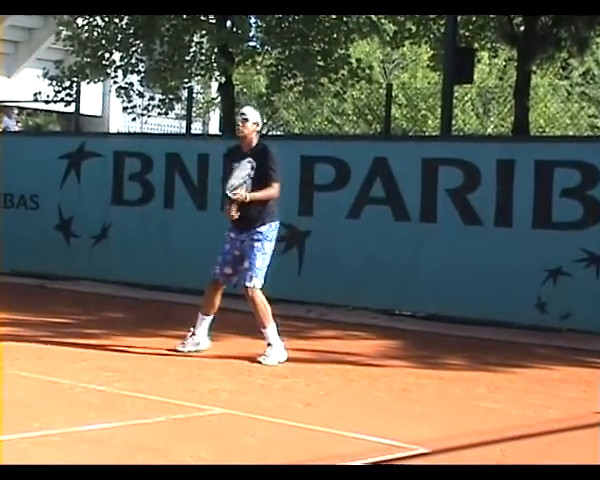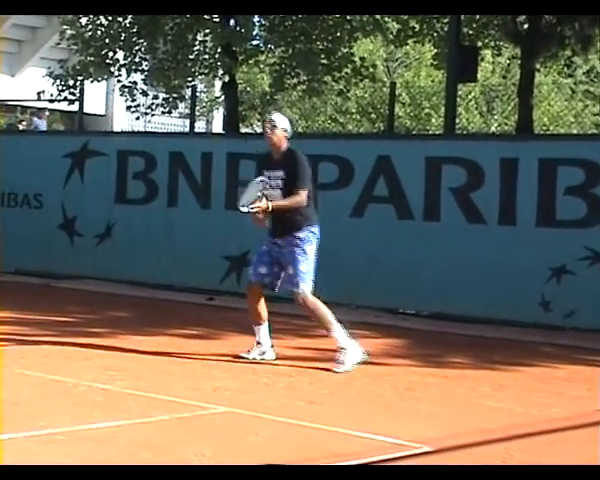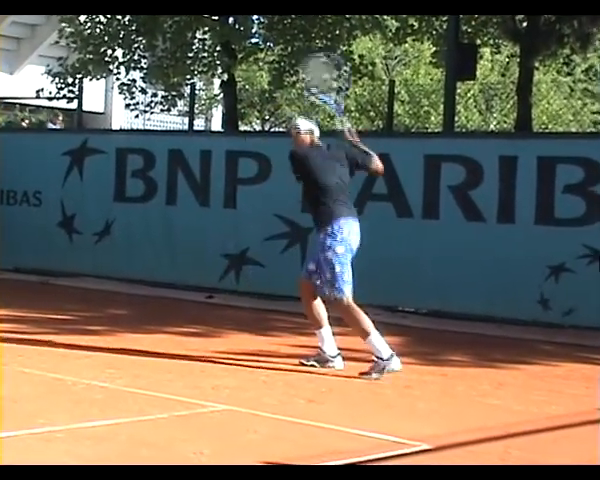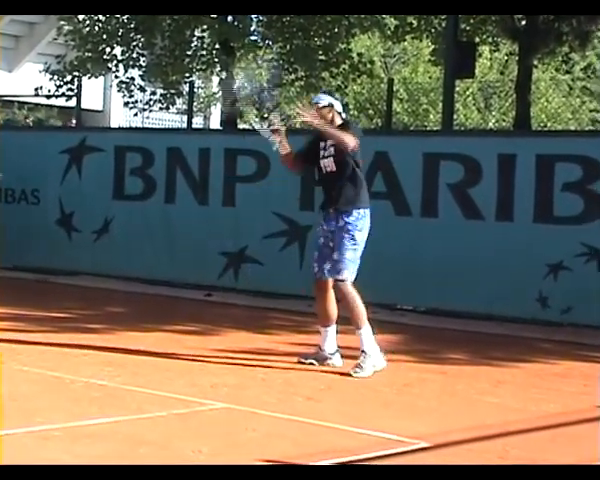
dt=0.5s
person 1, frame 1
left shoulder: (266, 153)
right shoulder: (230, 154)
left elbow: (274, 191)
left wrist: (248, 197)
right wrist: (231, 204)
left hip: (262, 228)
right hip: (238, 227)
left knee: (251, 288)
right knee: (218, 283)
left ankle: (275, 346)
right ankle: (198, 336)
person 1, frame 2
left shoulder: (297, 159)
right shoulder: (265, 162)
left elbow: (301, 198)
left wrist: (269, 205)
right wrist: (261, 211)
left hip: (302, 234)
right hip: (276, 236)
left knee: (302, 295)
right knee: (254, 288)
left ankle: (349, 348)
right ankle: (264, 345)
person 1, frame 3
left shoulder: (298, 156)
right shoulder: (341, 151)
right elbow: (377, 166)
right wrist: (356, 144)
left hip: (334, 231)
right hip: (348, 228)
left knee: (342, 301)
right knee: (307, 288)
left ankle: (386, 357)
right ankle: (328, 353)
person 1, frame 4
left shoulder: (347, 129)
right shoulder: (318, 139)
left elbow: (350, 144)
right elbow: (294, 165)
left wrist: (319, 125)
right wrist: (281, 138)
left hip: (353, 215)
right hip: (330, 217)
left knee: (342, 283)
right knee: (321, 283)
left ankle: (371, 352)
right ankle: (328, 349)
